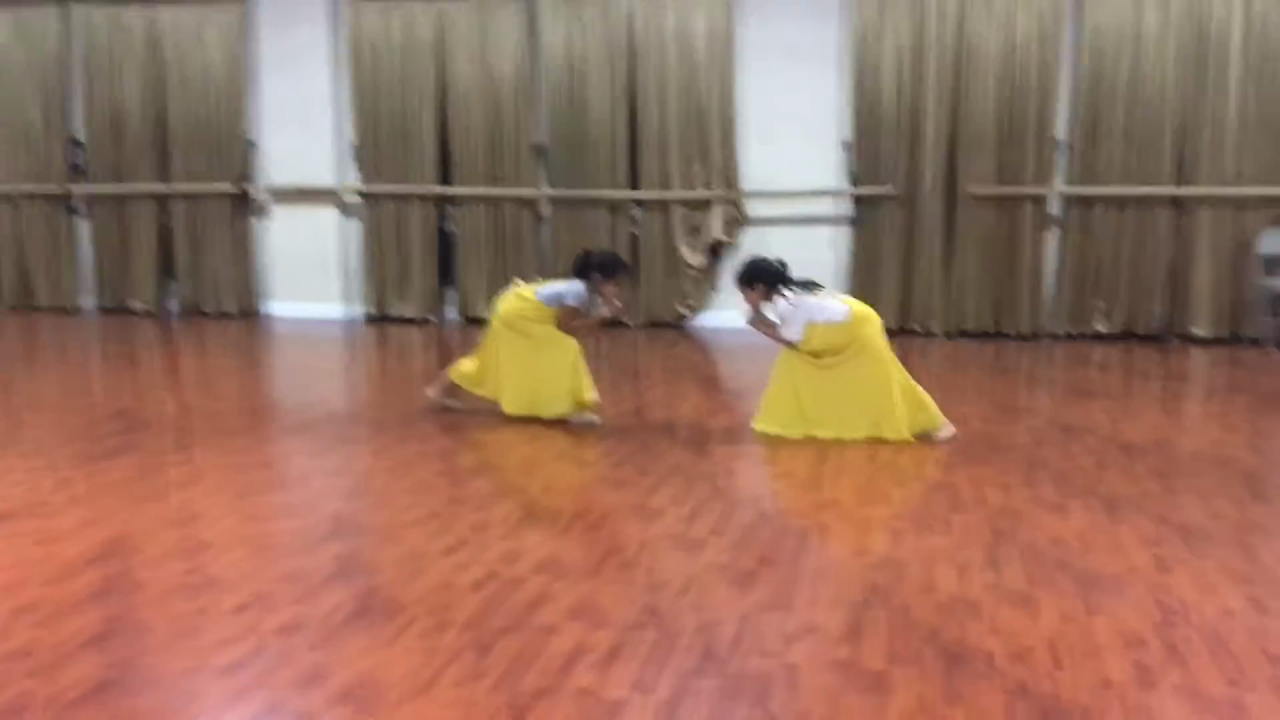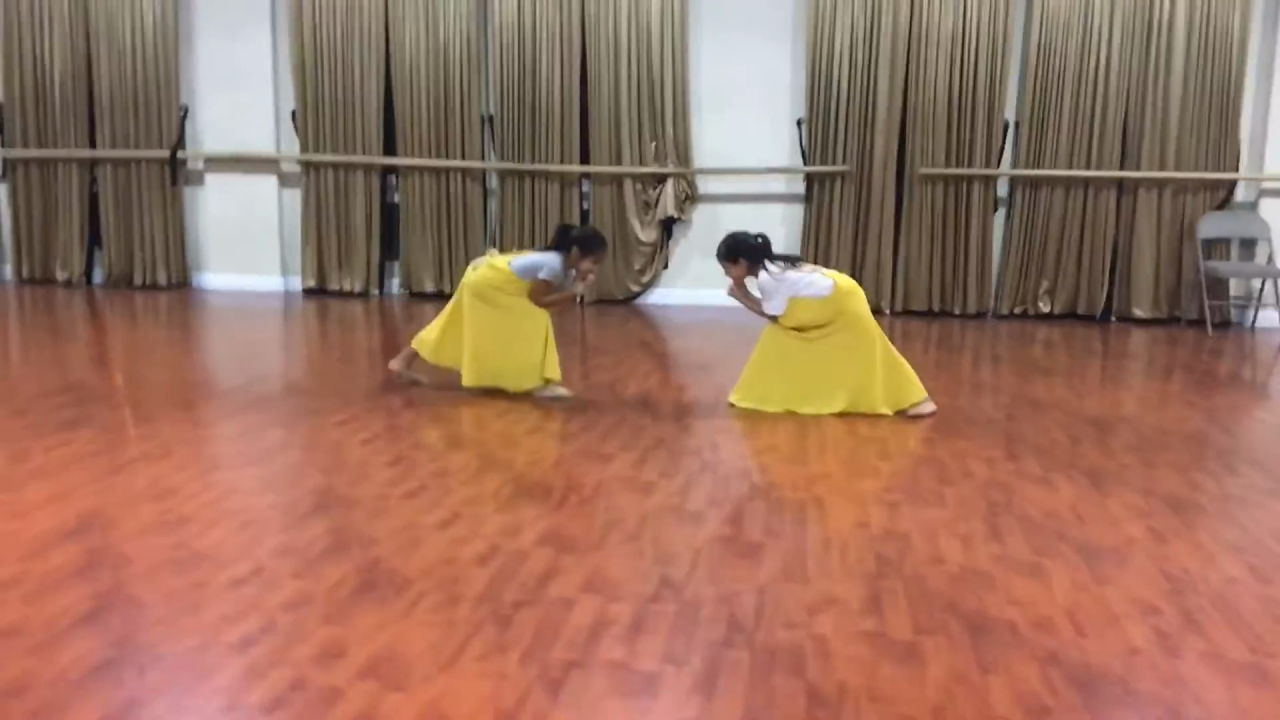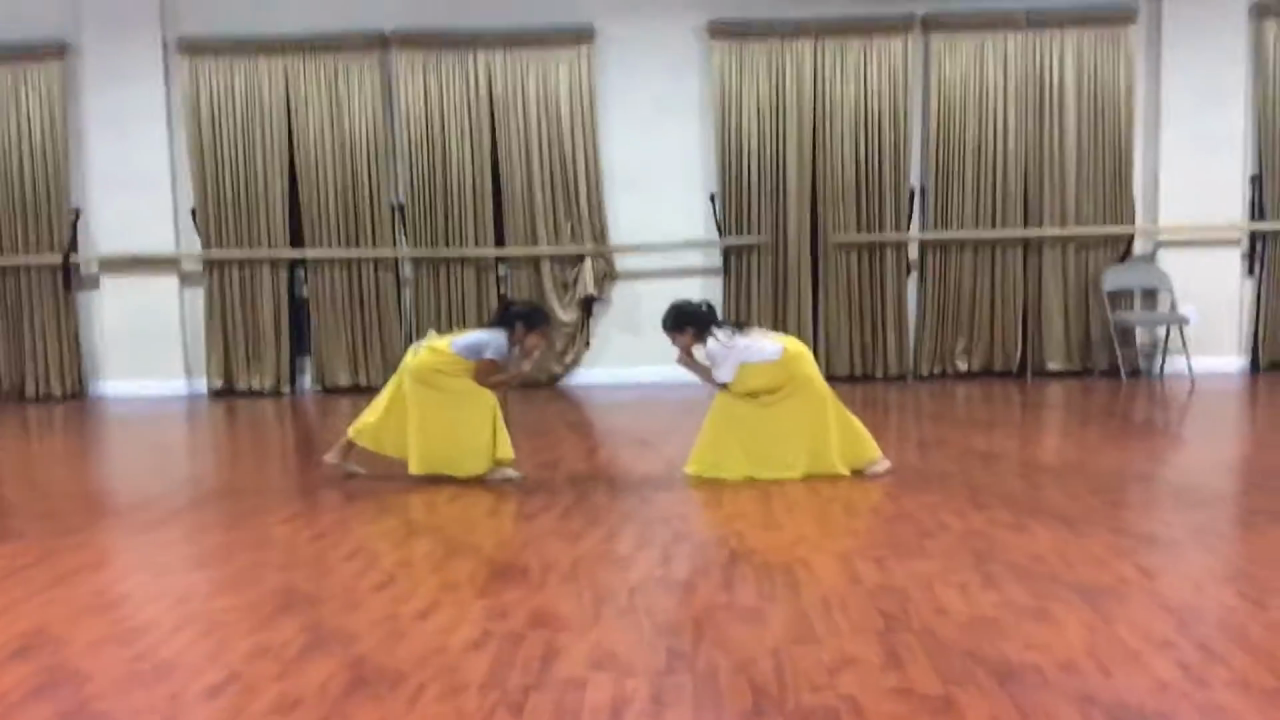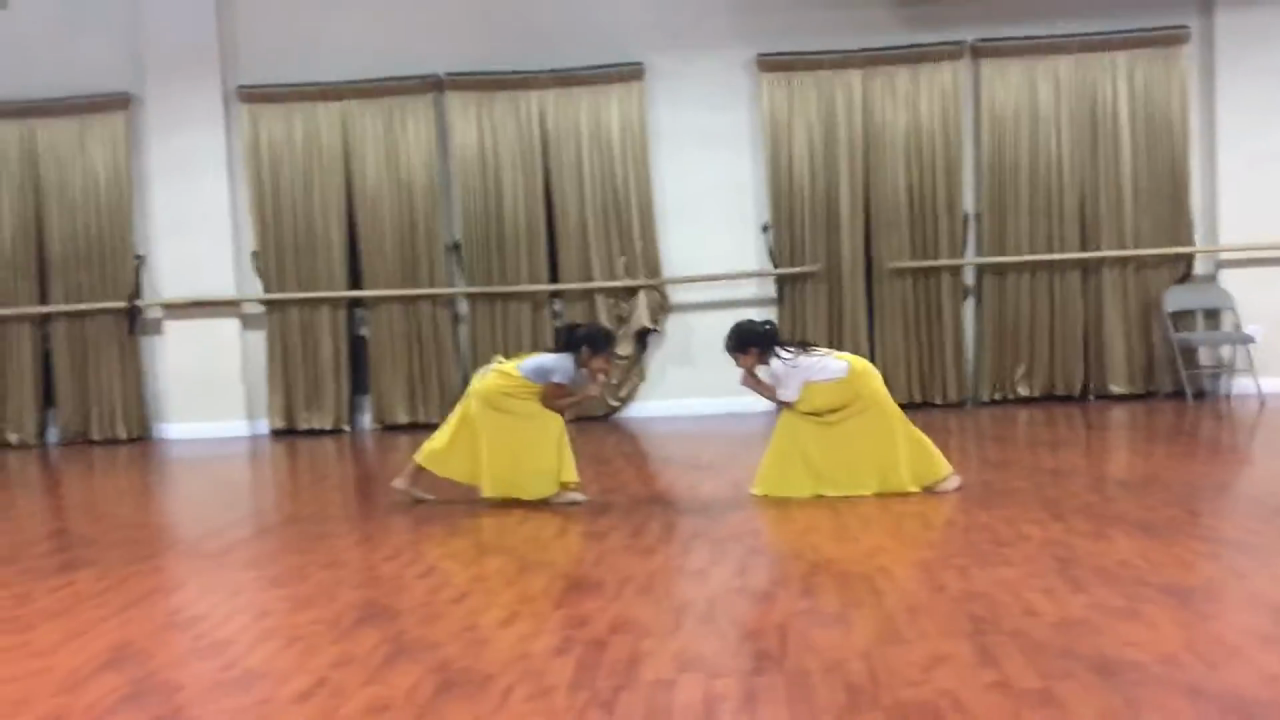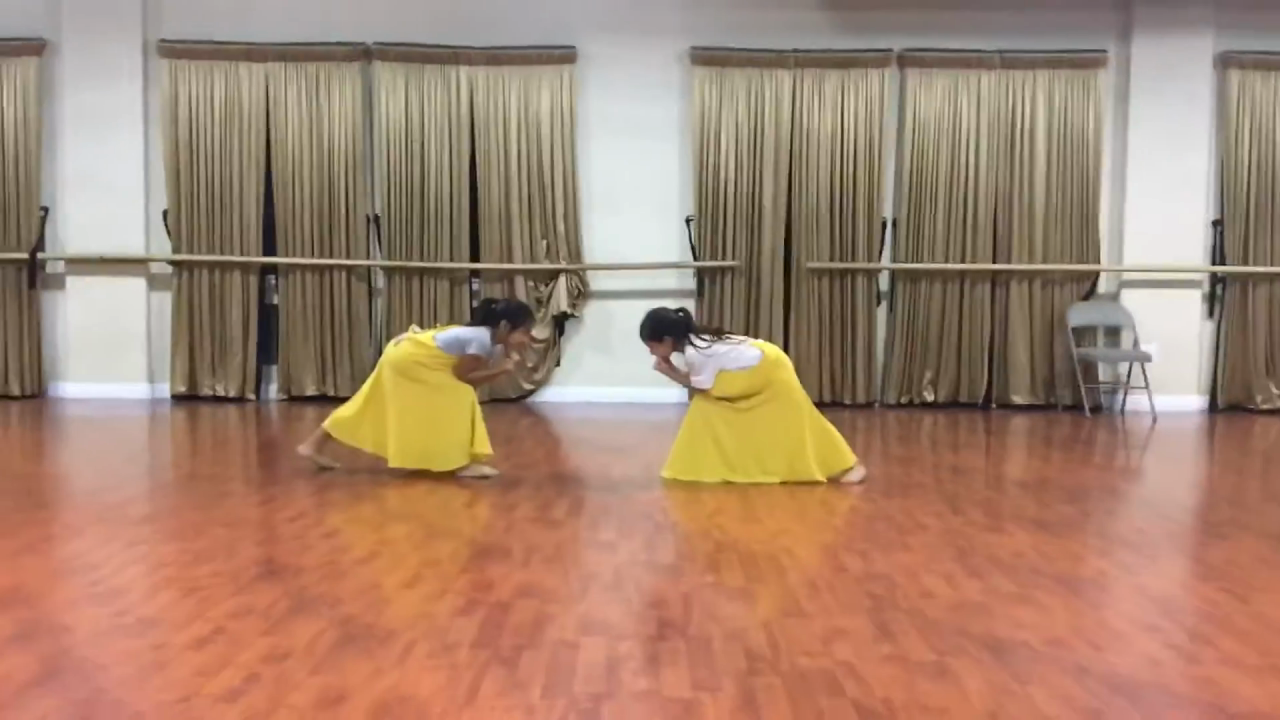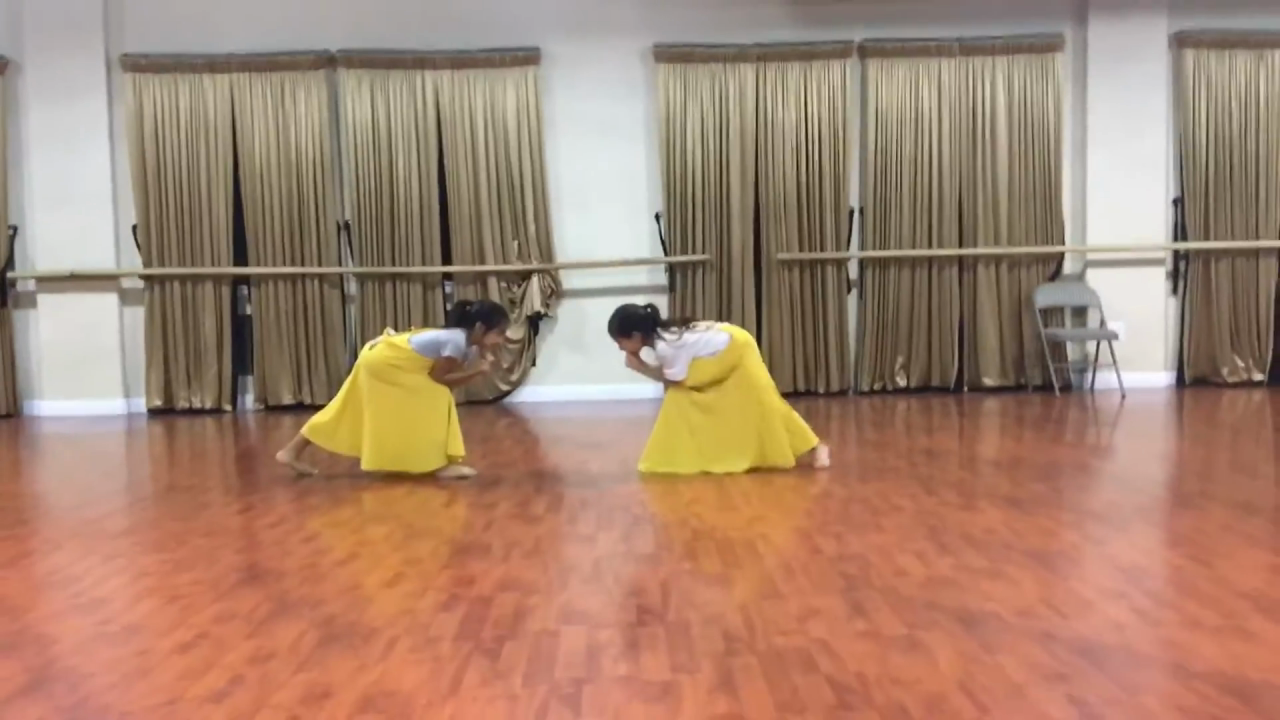
dt=0.4s
person 1, frame 1
left shoulder: (784, 304)
right shoulder: (788, 293)
left elbow: (792, 341)
right elbow: (794, 333)
left wrist: (760, 325)
right wrist: (763, 321)
left hip: (857, 326)
right hip: (842, 330)
left knee: (885, 377)
right knee: (793, 360)
left ankle: (936, 424)
person 1, frame 2
left shoulder: (767, 278)
right shoulder: (770, 268)
left elbow: (773, 316)
right elbow: (774, 307)
left wrist: (741, 297)
right wrist: (744, 294)
left hip: (841, 299)
right hip: (826, 303)
left knee: (871, 350)
right knee: (778, 336)
left ankle: (916, 400)
person 1, frame 3
left shoulder: (715, 346)
right shoulder: (717, 336)
left elbow: (723, 383)
right elbow: (723, 376)
left wrist: (691, 364)
right wrist: (692, 362)
left hip: (790, 362)
right hip: (776, 367)
left knee: (821, 412)
right knee: (729, 403)
left ankle: (870, 459)
right ankle: (724, 459)
person 1, frame 4
left shoulder: (779, 365)
right shoulder: (779, 355)
left elbow: (787, 403)
right elbow: (785, 395)
left wrist: (755, 385)
right wrist: (757, 382)
left hip: (856, 380)
right hip: (840, 386)
left knee: (889, 430)
right knee: (793, 422)
left ankle: (941, 476)
right ankle: (794, 478)
person 1, frame 5
left shoulder: (694, 353)
right shoulder: (693, 343)
left elbow: (702, 388)
right elbow: (699, 381)
left wrist: (668, 371)
right wrist: (671, 369)
left hip: (769, 368)
right hip: (752, 374)
left knee: (798, 419)
right knee: (704, 407)
left ankle: (848, 466)
right ankle: (703, 465)
person 1, frame 6
left shoulder: (666, 346)
right shoulder: (660, 334)
left elbow: (675, 381)
right elbow: (670, 374)
left wrist: (640, 367)
right wrist: (641, 365)
left hip: (736, 350)
right hip: (719, 358)
left knee: (764, 403)
right knee: (680, 399)
left ankle: (812, 448)
right ankle: (682, 455)
person 2, frame 1
left shoulder: (591, 294)
right shoulder: (578, 292)
left elbow: (581, 322)
right elbow: (566, 327)
left wrist: (603, 314)
right wrist: (599, 316)
left hip: (514, 310)
right hip: (517, 314)
left knee: (486, 358)
right knee: (564, 349)
left ankle: (442, 389)
right ankle: (570, 408)
person 2, frame 2
left shoulder: (565, 269)
right shoulder: (553, 265)
left elbow: (552, 296)
right elbow: (537, 300)
left wrist: (576, 289)
right wrist: (573, 293)
left hip: (483, 280)
right hip: (488, 283)
left knee: (451, 329)
right knee: (534, 323)
left ankle: (403, 361)
right ankle: (538, 383)
person 2, frame 3
left shoulder: (508, 344)
right shoulder: (499, 343)
left elbow: (496, 378)
right elbow: (483, 381)
left wrist: (519, 369)
right wrist: (518, 372)
left hip: (423, 362)
right hip: (430, 367)
left knee: (389, 413)
right knee: (480, 403)
left ankle: (339, 453)
right ankle: (487, 465)
person 2, frame 4
left shoulder: (575, 368)
right shoulder: (565, 367)
left elbow: (561, 402)
right elbow: (549, 405)
left wrist: (588, 391)
right wrist: (585, 396)
left hip: (490, 387)
right hip: (497, 391)
left knee: (456, 438)
right knee: (548, 427)
left ankle: (408, 478)
right ankle: (553, 490)
person 2, frame 5
left shoulder: (493, 344)
right shoulder: (481, 340)
left elbow: (474, 375)
right elbow: (462, 377)
left wrist: (502, 367)
right wrist: (501, 370)
left hip: (404, 356)
right hip: (410, 359)
left knee: (367, 409)
right knee: (459, 400)
left ankle: (313, 446)
right ankle: (464, 463)
person 2, frame 6
left shoulder: (468, 345)
right shoulder: (457, 342)
left elbow: (450, 376)
right elbow: (437, 379)
left wrist: (478, 368)
right wrist: (476, 371)
left hip: (379, 359)
right hip: (384, 362)
left knee: (344, 412)
right knee: (435, 401)
left ankle: (292, 451)
right ankle: (441, 464)
